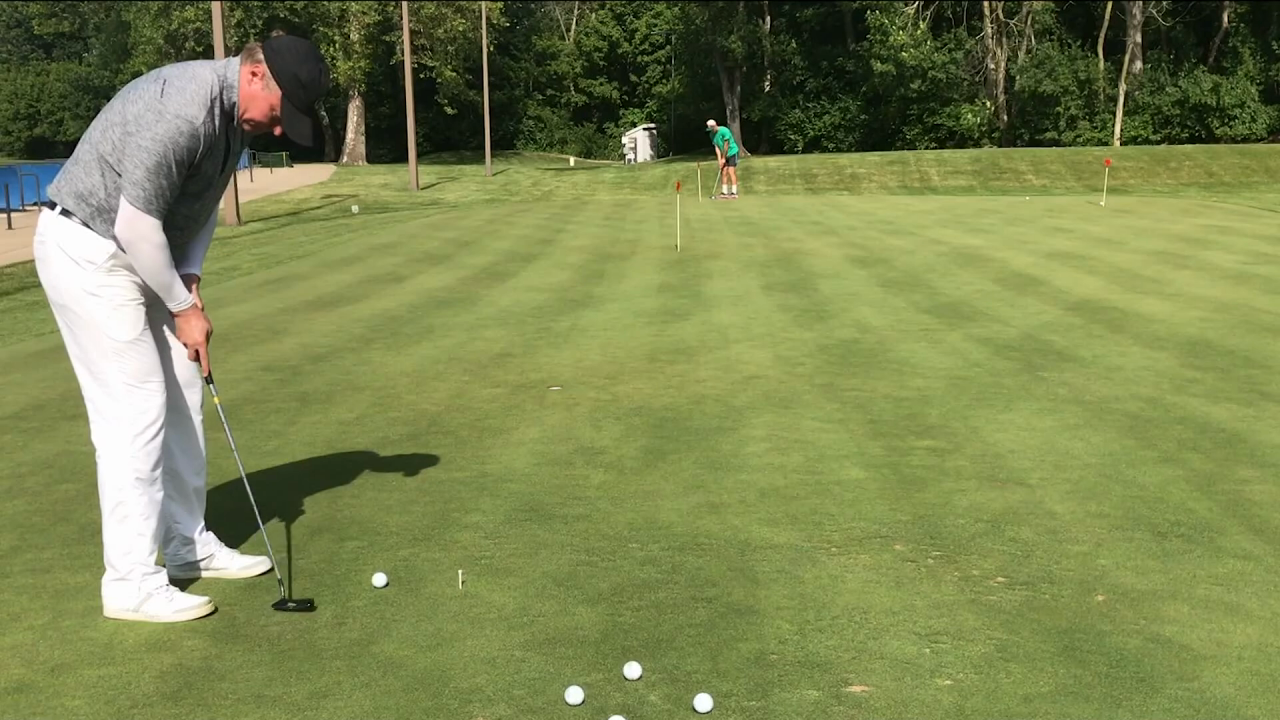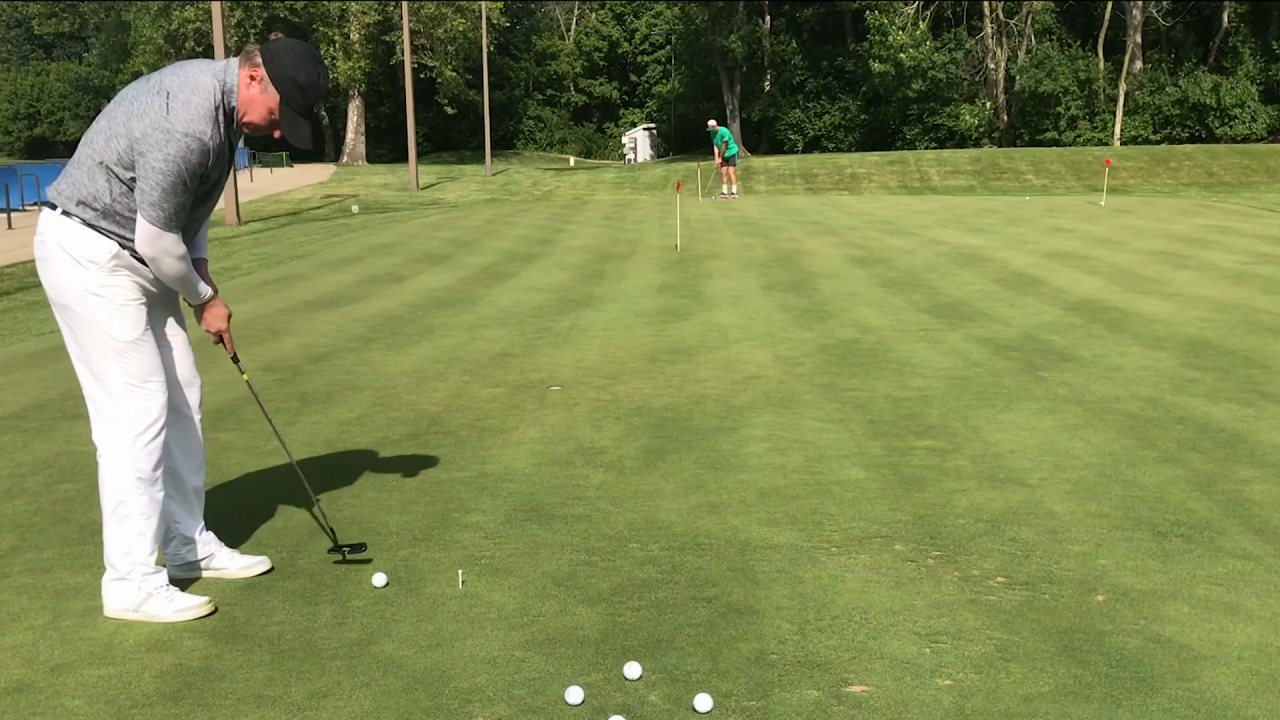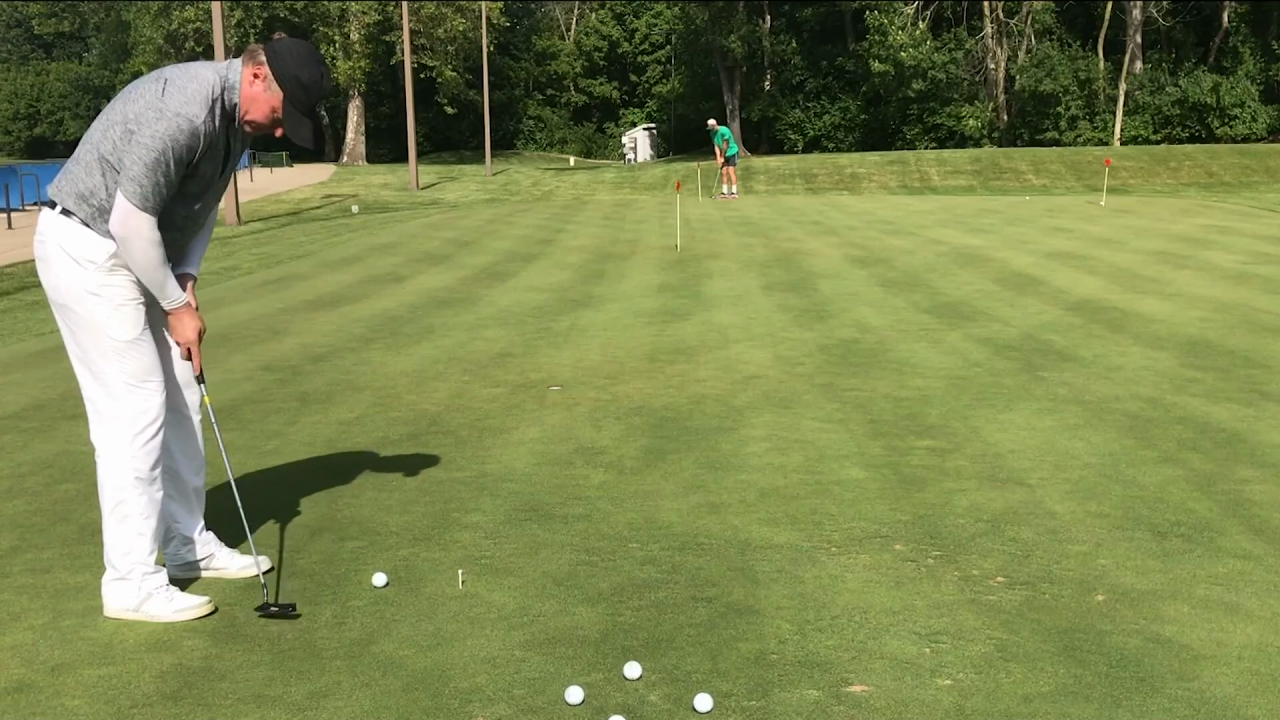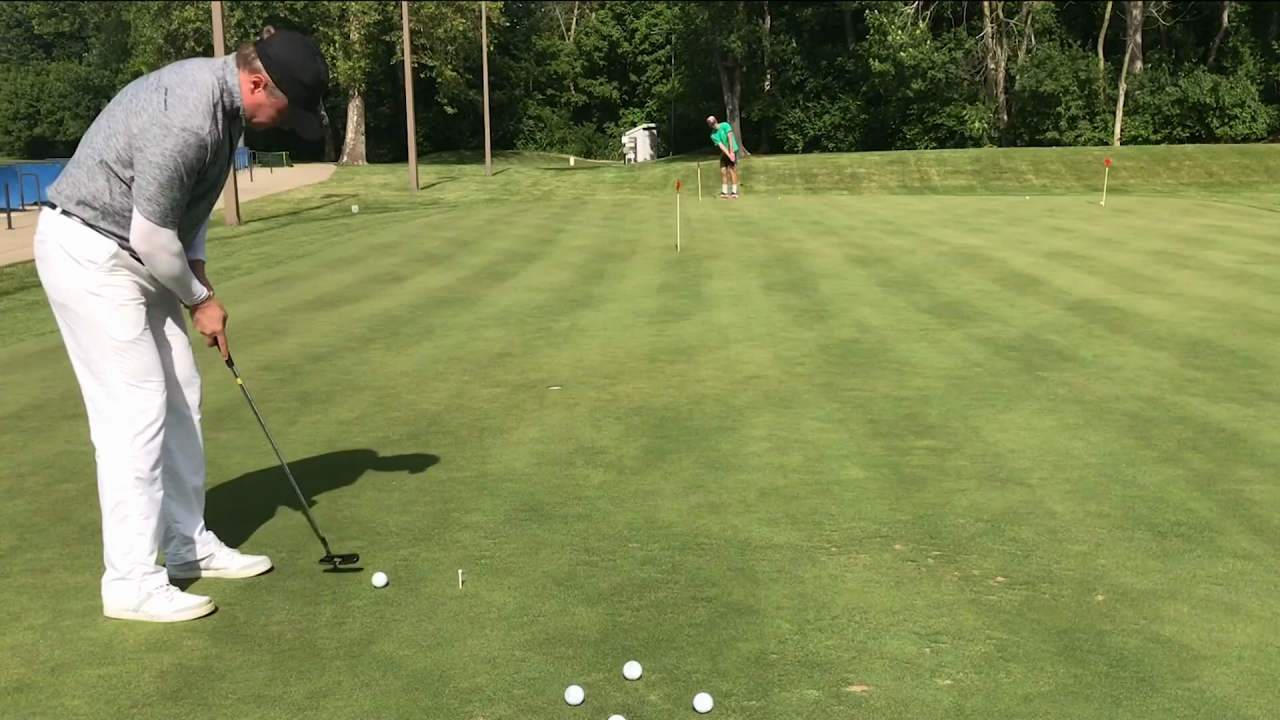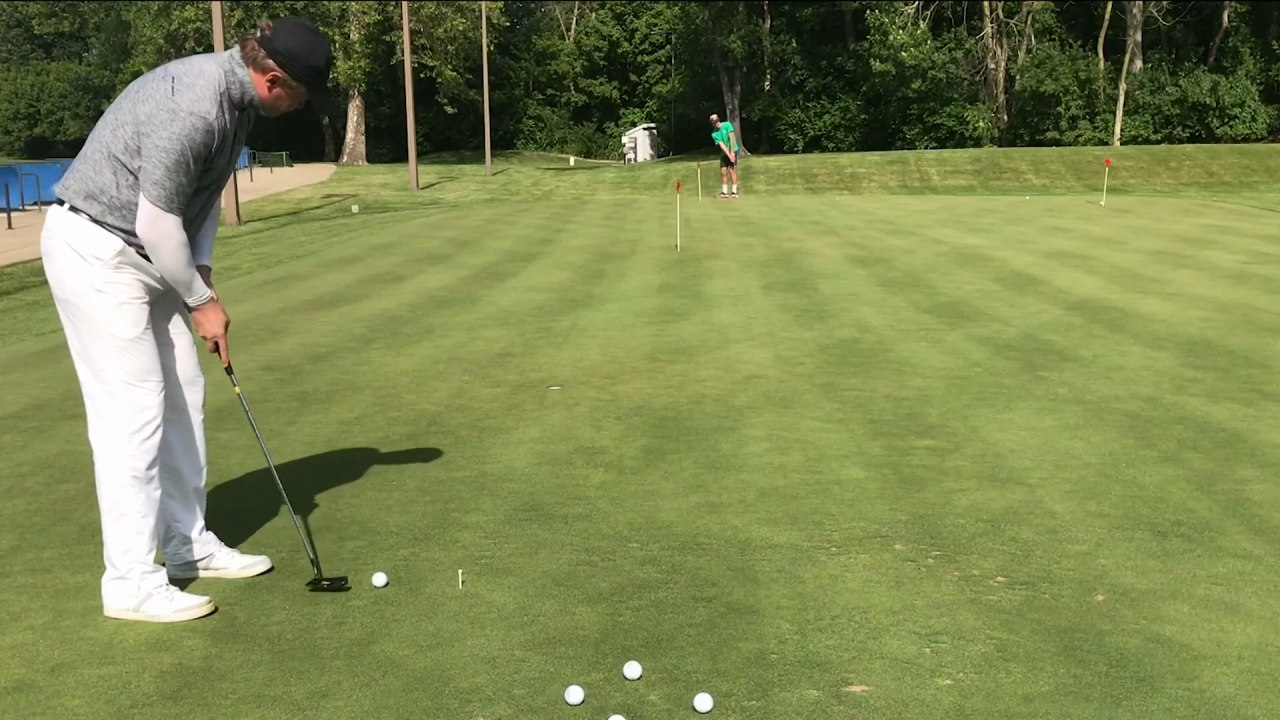
dt=0.5s
person 1, frame 1
left shoulder: (233, 110)
right shoulder: (179, 109)
left elbow: (200, 203)
right elbow: (137, 225)
left wrist: (190, 279)
right wrist: (183, 308)
left hip: (136, 256)
right hip: (87, 251)
left knee: (179, 397)
right knee: (134, 409)
left ankle: (188, 546)
right ankle: (130, 584)
person 1, frame 2
left shoulder: (224, 99)
right shoulder: (187, 121)
right elbow: (157, 237)
left wrist: (200, 263)
right wrist: (202, 298)
left hip: (131, 252)
right hip: (87, 250)
left knee: (179, 396)
right knee: (136, 407)
left ankle: (187, 545)
right ankle: (132, 582)
person 1, frame 3
left shoulder: (234, 111)
right shoulder: (181, 109)
left elbow: (201, 203)
right elbow: (129, 221)
left wrist: (185, 278)
right wrist: (176, 306)
left hip: (135, 252)
right hip: (86, 249)
left knee: (179, 398)
right knee: (133, 407)
left ankle: (187, 545)
right ankle: (131, 582)
person 1, frame 4
left shoulder: (225, 97)
right shoulder: (184, 119)
right elbow: (151, 236)
left wrist: (196, 264)
right wrist: (199, 299)
left hip: (132, 252)
right hip: (87, 251)
left knee: (178, 396)
right knee: (134, 409)
left ankle: (188, 545)
right ankle: (131, 582)
person 1, frame 5
left shoulder: (234, 95)
right shoulder: (191, 109)
right elbow: (157, 224)
left wrist: (202, 273)
right wrist: (201, 301)
left hip: (141, 252)
right hip: (95, 249)
left knee: (182, 395)
right knee: (134, 409)
left ankle: (188, 545)
right ankle: (131, 582)
